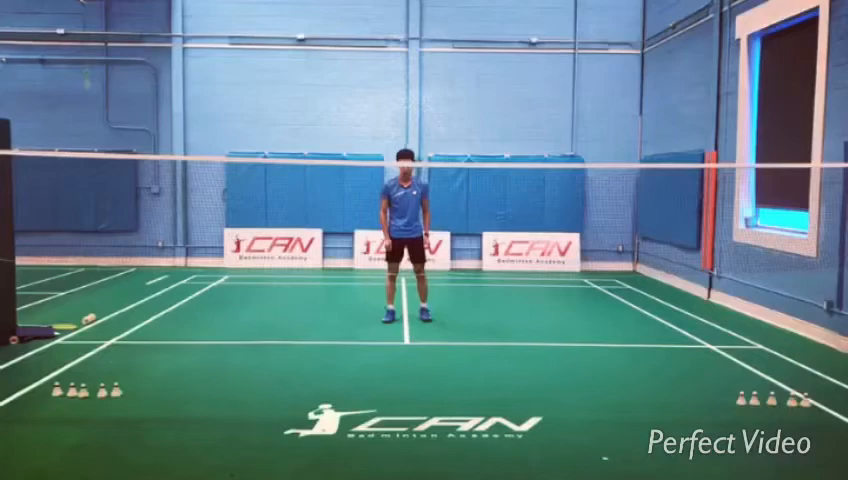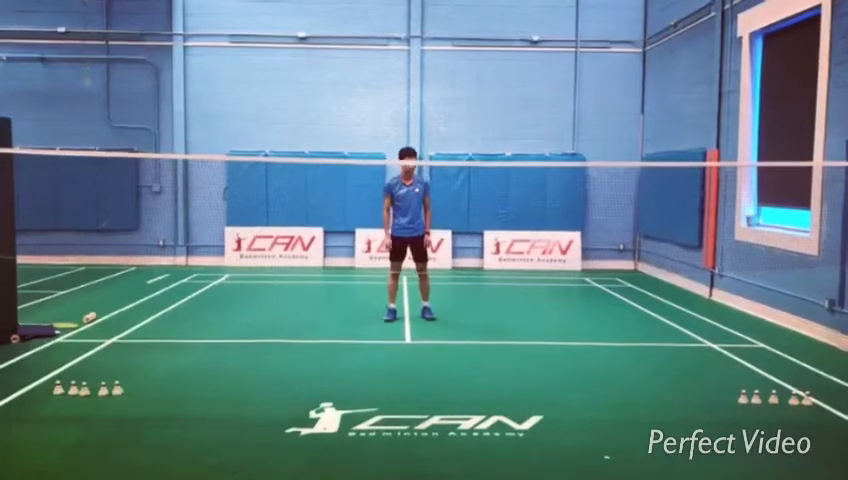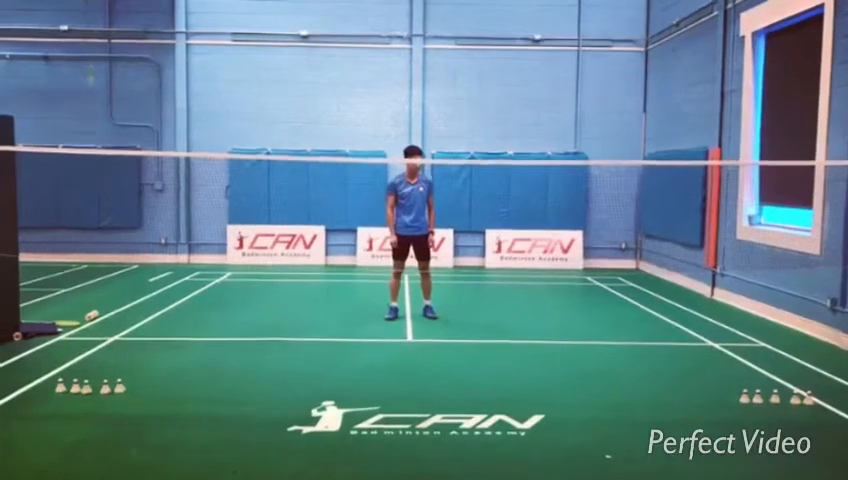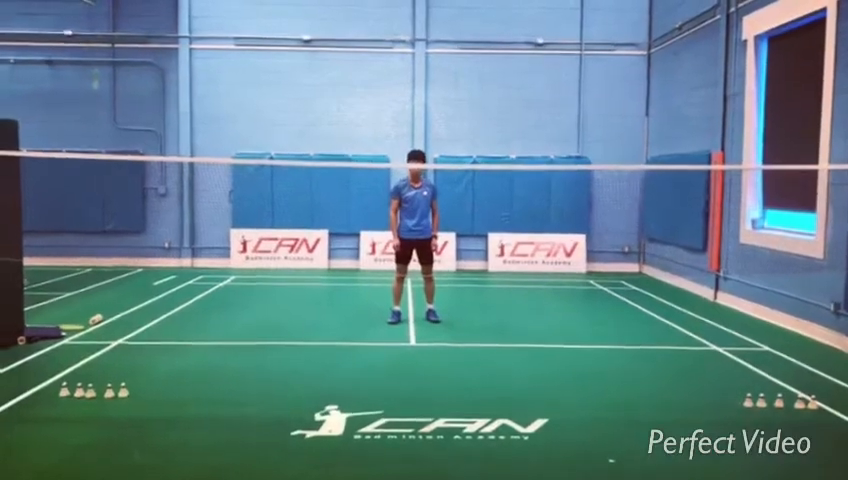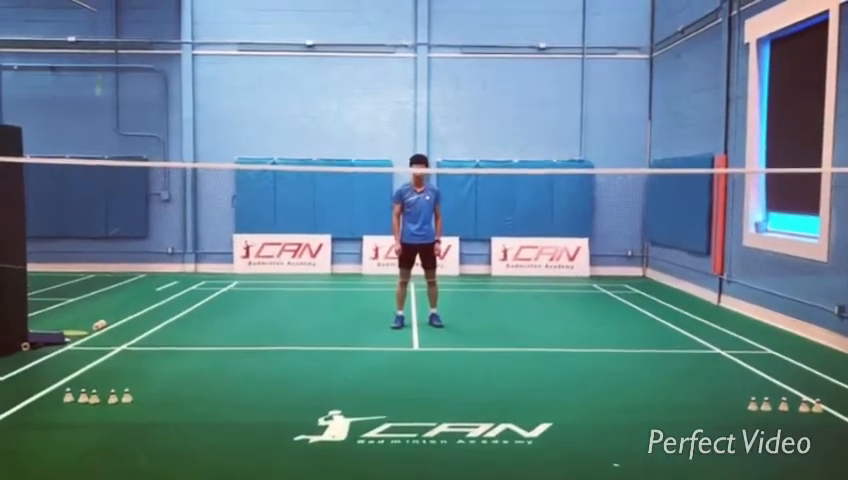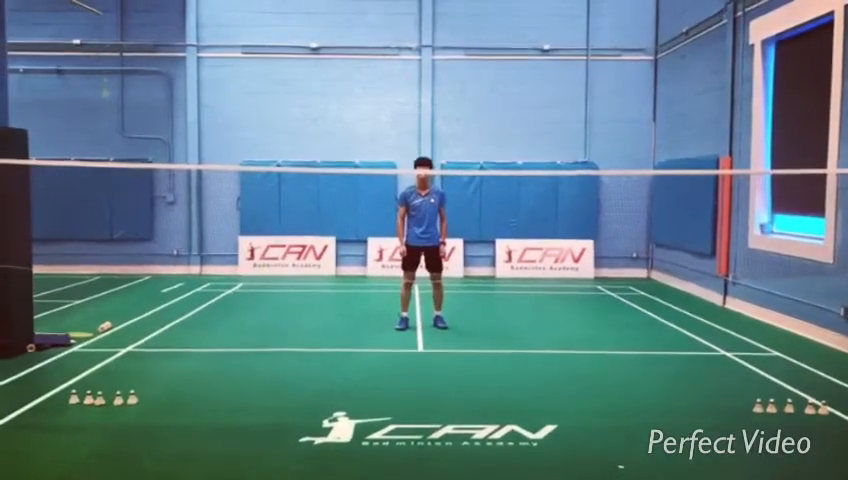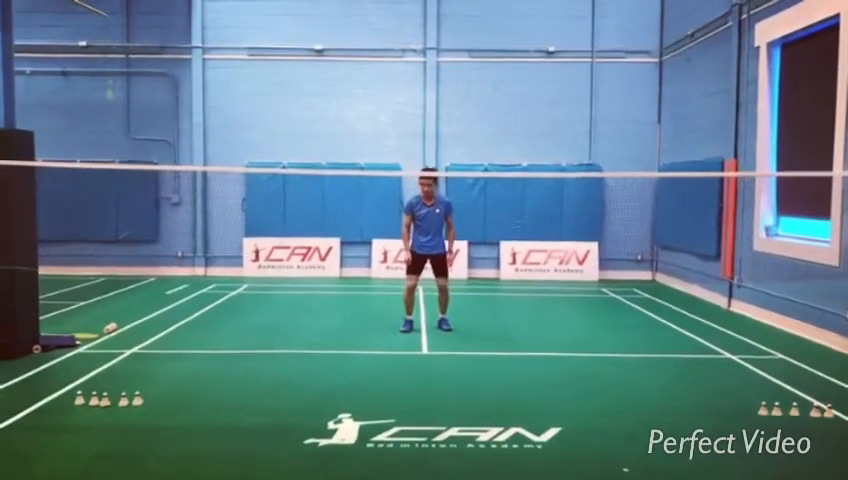
dt=0.4s
person 1, frame 1
left shoulder: (421, 186)
right shoulder: (389, 186)
left elbow: (426, 211)
right elbow: (383, 212)
left wrist: (426, 234)
right wrist: (386, 237)
left hip: (415, 235)
right hip: (395, 236)
left knee: (420, 273)
right knee: (392, 274)
left ankle: (424, 308)
right ankle: (390, 309)
person 1, frame 2
left shoulder: (423, 184)
right shoulder: (391, 184)
left elbow: (427, 209)
right elbow: (386, 210)
left wrist: (427, 232)
right wrist: (387, 235)
left hip: (418, 234)
right hip: (397, 235)
left knee: (423, 271)
right knee: (394, 272)
left ankle: (426, 306)
right ankle: (392, 308)
person 1, frame 3
left shoulder: (427, 183)
right shoulder: (395, 183)
left elbow: (431, 209)
right elbow: (390, 209)
left wrist: (431, 232)
right wrist: (392, 233)
left hip: (422, 233)
right hip: (401, 233)
left knee: (425, 270)
right knee: (397, 271)
left ankle: (427, 305)
right ankle: (393, 306)
person 1, frame 4
left shoulder: (431, 187)
right shoulder: (399, 187)
left elbow: (435, 213)
right elbow: (393, 212)
left wrist: (434, 235)
right wrist: (395, 236)
left hip: (425, 237)
right hip: (404, 237)
left knee: (428, 274)
right knee: (400, 275)
left ankle: (430, 309)
right ankle: (396, 310)
person 1, frame 5
left shoulder: (434, 191)
right shoulder: (402, 191)
left elbow: (438, 217)
right elbow: (396, 217)
left wrist: (438, 240)
right wrist: (397, 241)
left hip: (428, 242)
right hip: (407, 242)
left knee: (431, 279)
right knee: (403, 279)
left ankle: (433, 314)
right ankle: (399, 315)
person 1, frame 6
left shoulder: (439, 194)
right shoulder: (407, 194)
left elbow: (443, 219)
right elbow: (401, 219)
left wrist: (443, 242)
right wrist: (401, 243)
left hip: (433, 244)
right hip: (412, 244)
left knee: (437, 281)
right knee: (407, 281)
left ankle: (438, 316)
right ankle: (404, 317)
person 1, frame 7
left shoulder: (445, 203)
right shoulder: (412, 203)
left elbow: (450, 228)
right elbow: (406, 228)
left wrist: (450, 251)
right wrist: (407, 250)
left hip: (439, 251)
right hip: (417, 250)
left knee: (443, 286)
right knee: (410, 285)
left ankle: (442, 318)
right ankle: (408, 319)
